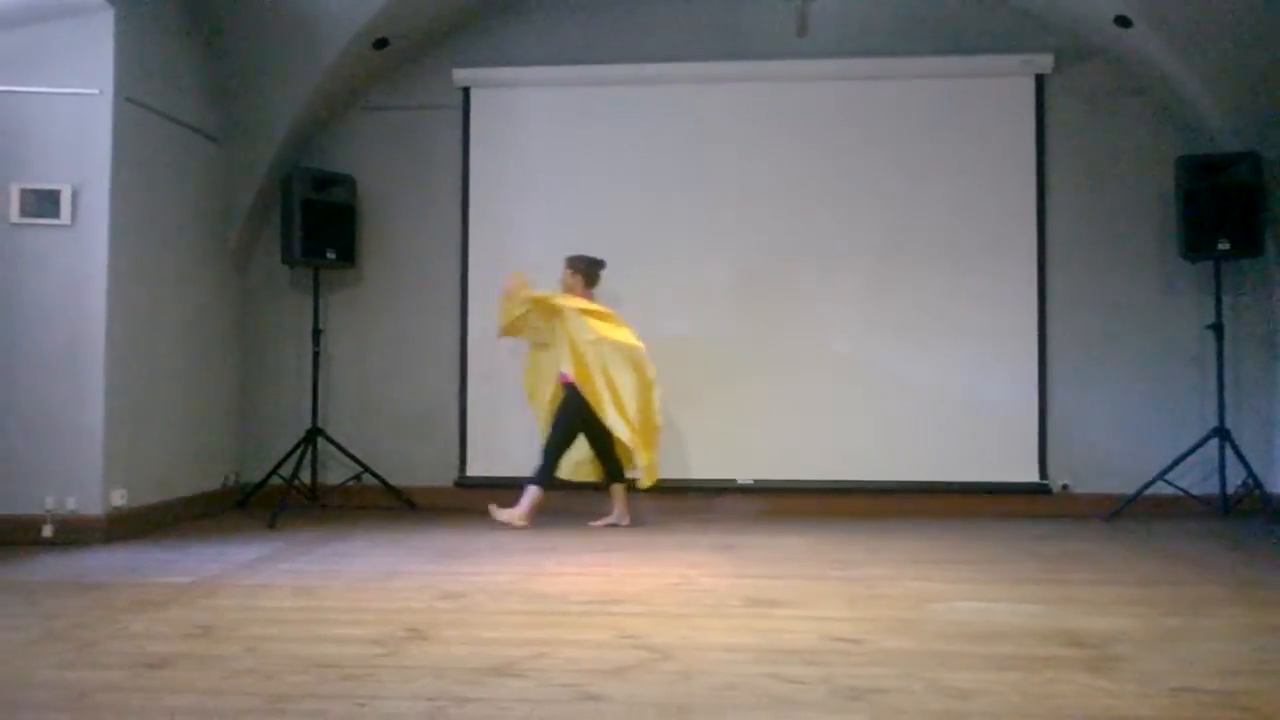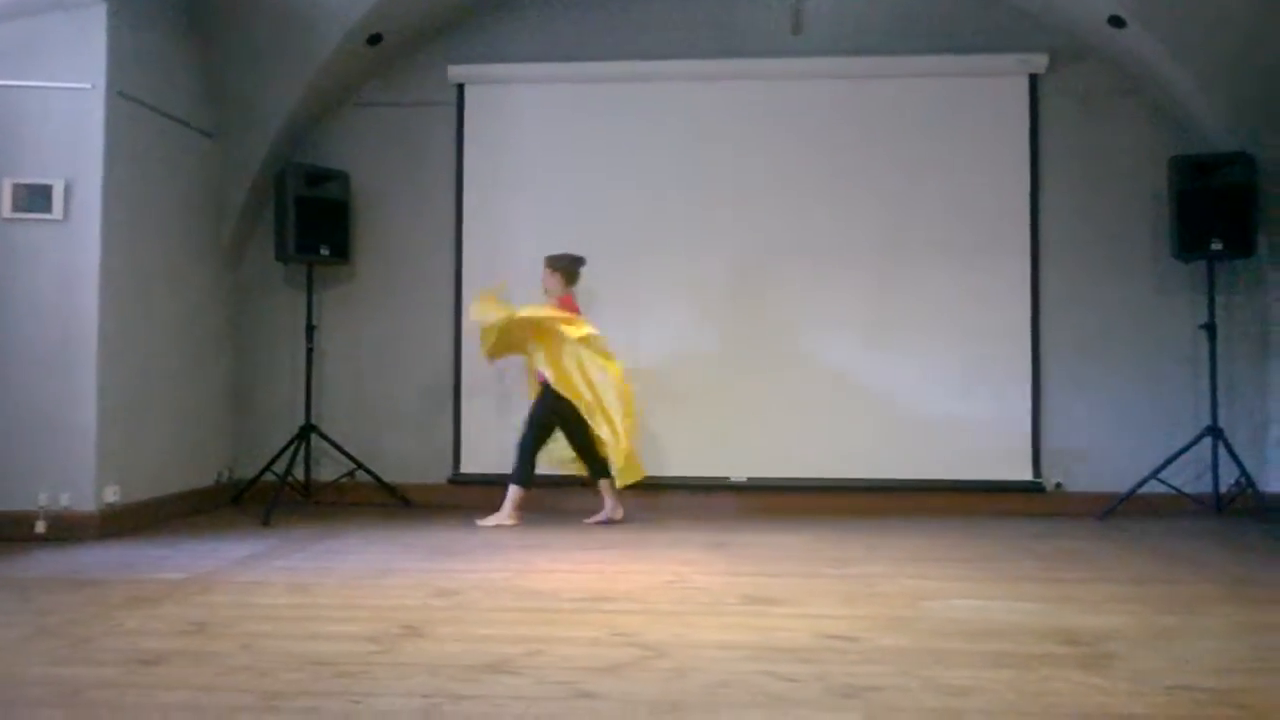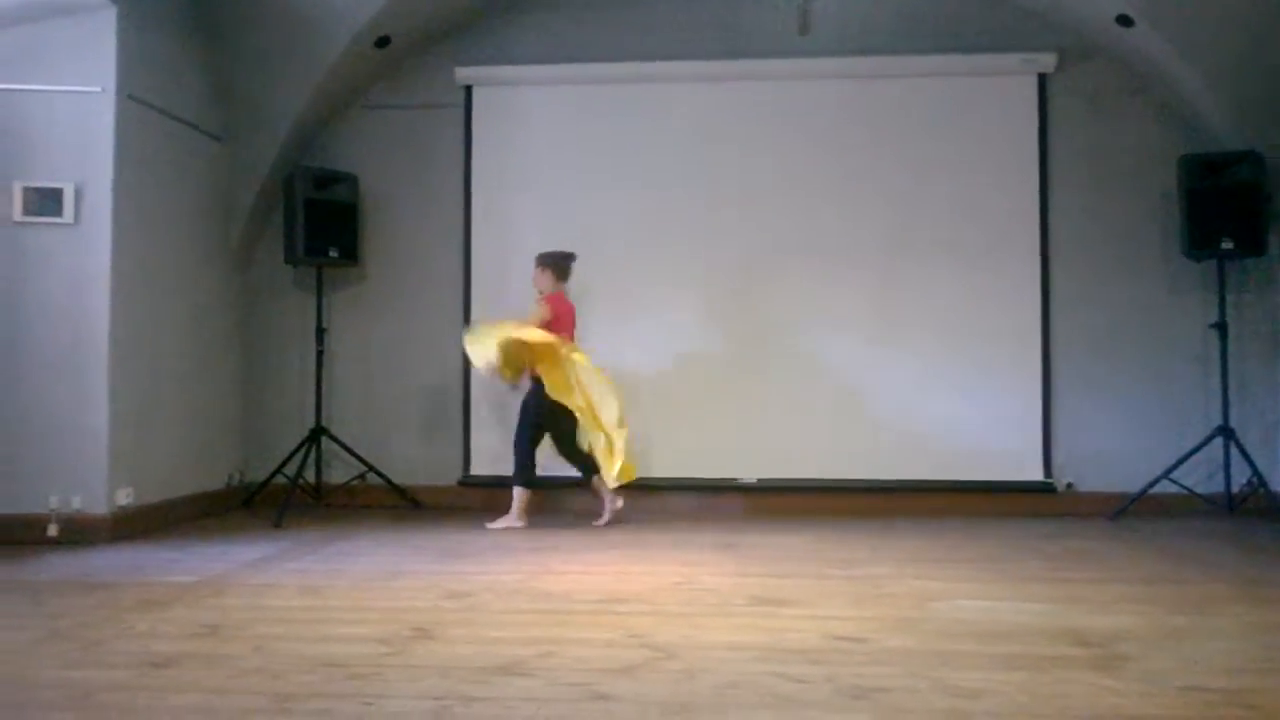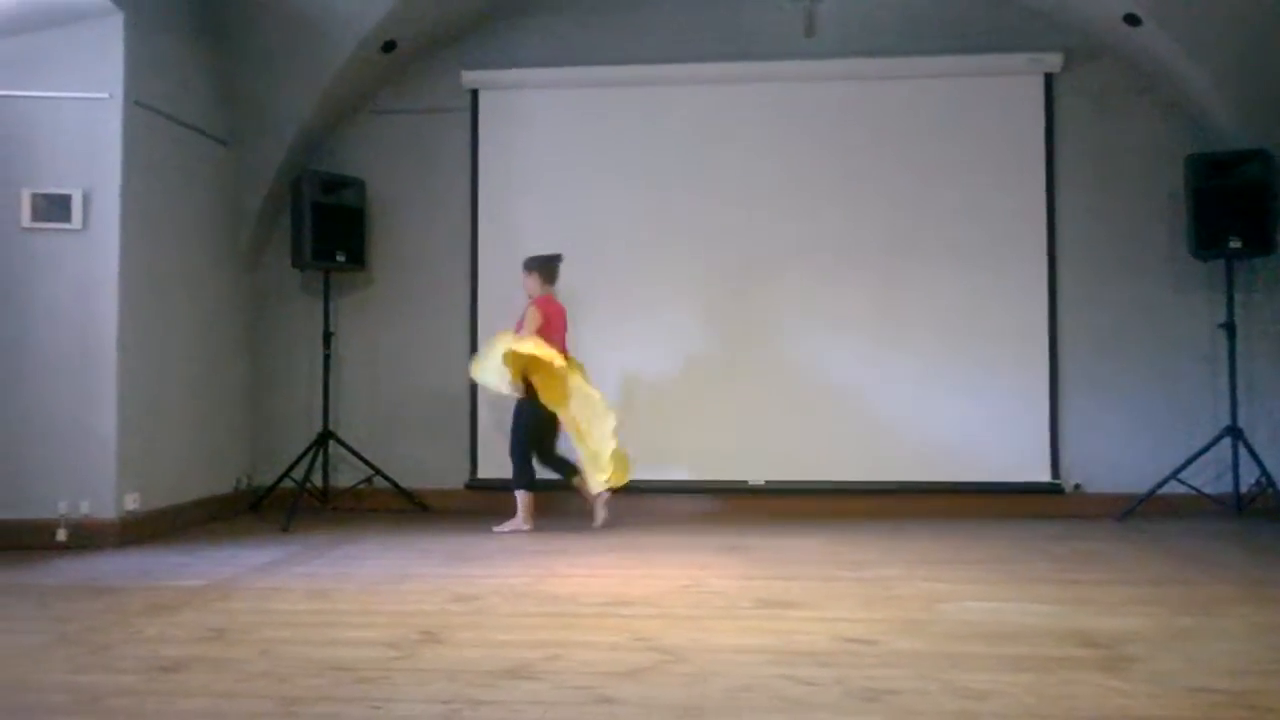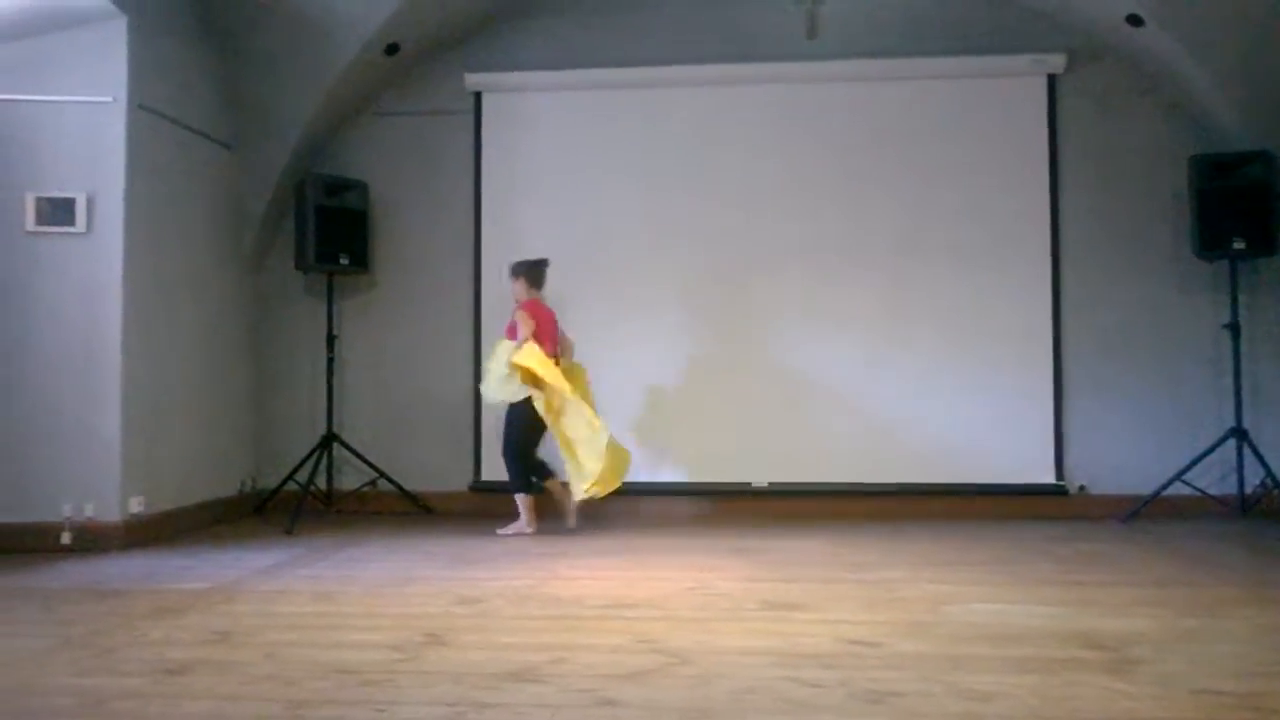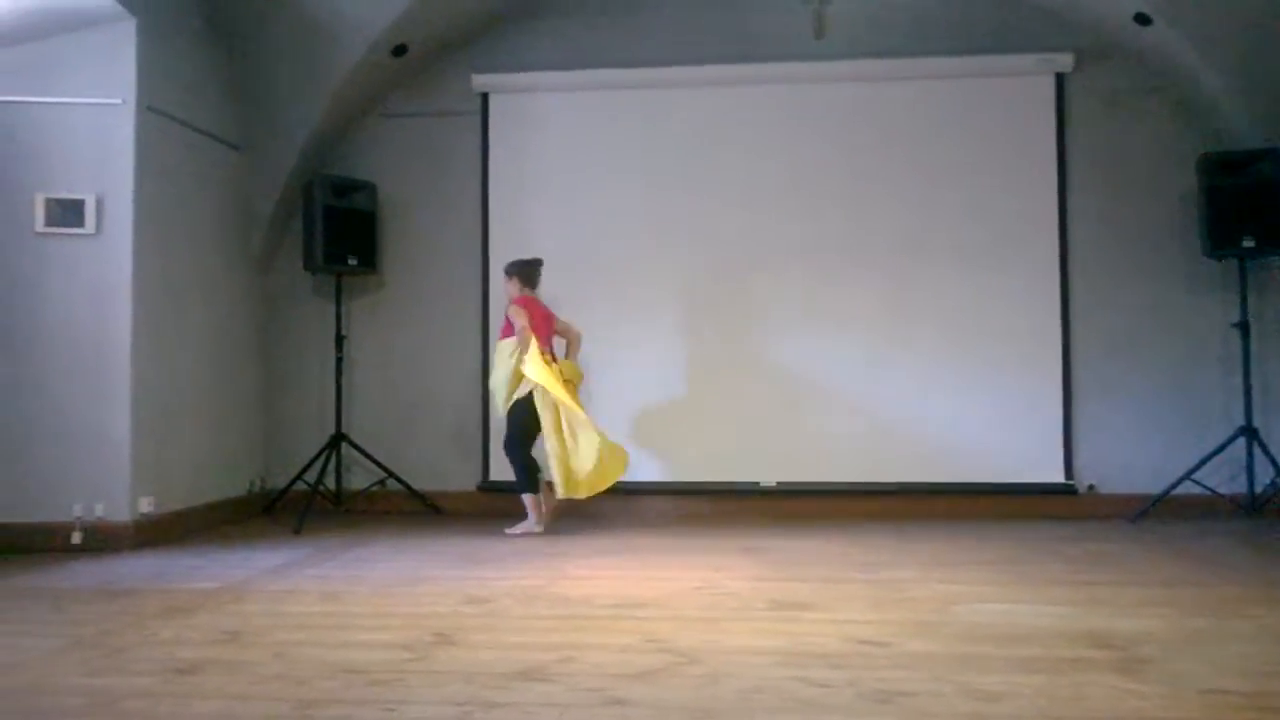
dt=0.1s
person 1, frame 1
left shoulder: (578, 308)
right shoulder: (586, 308)
left hip: (581, 391)
right hip: (591, 391)
left knee: (552, 449)
right knee: (604, 449)
left ankle: (521, 512)
right ankle: (620, 512)
person 1, frame 2
left shoulder: (558, 305)
right shoulder: (569, 307)
left wrist: (493, 321)
left hip: (555, 388)
left knee: (528, 446)
right knee: (586, 447)
left ankle: (508, 512)
right ankle: (612, 506)
person 1, frame 3
left shoulder: (546, 303)
right shoulder: (565, 305)
left hip: (547, 386)
left knee: (524, 446)
right knee: (569, 447)
left ankle: (517, 515)
right ankle: (610, 497)
person 1, frame 4
left shoulder: (536, 307)
right shoulder: (557, 308)
left hip: (537, 389)
left knee: (520, 449)
right knee: (545, 452)
left ankle: (523, 518)
right ankle: (595, 494)
person 1, frame 5
left shoulder: (524, 312)
right shoulder: (547, 313)
left elbow: (521, 348)
right elbow: (567, 347)
left hip: (528, 392)
left knee: (514, 453)
right knee: (524, 455)
left ankle: (526, 520)
right ankle: (566, 498)
person 1, frame 6
left shoulder: (516, 307)
right shoulder: (544, 310)
left elbow: (524, 337)
right elbow: (574, 335)
left hip: (529, 387)
left knee: (517, 449)
right knee: (517, 447)
left ankle: (535, 518)
right ankle: (545, 498)
